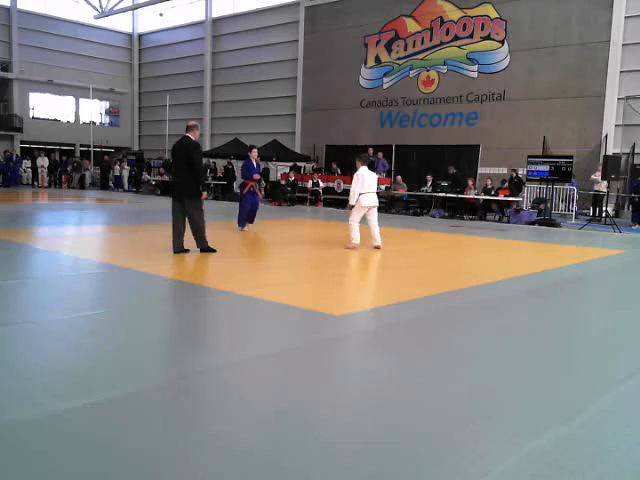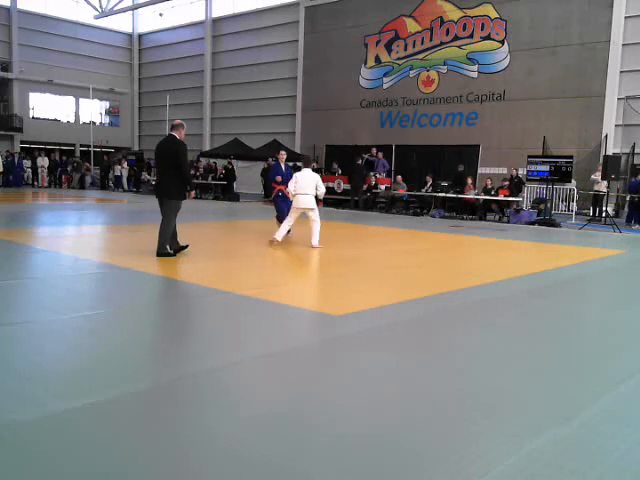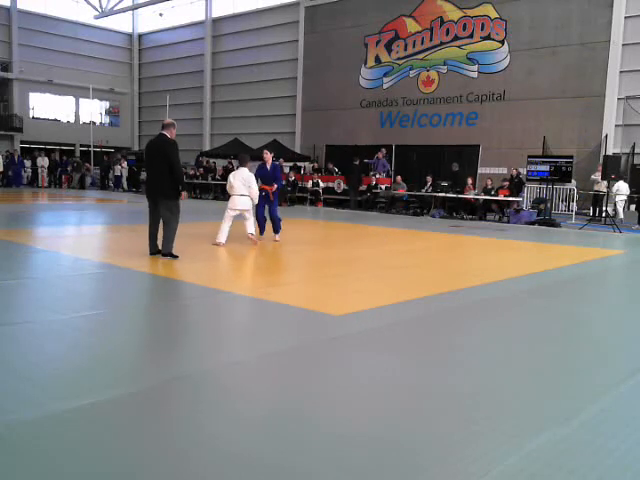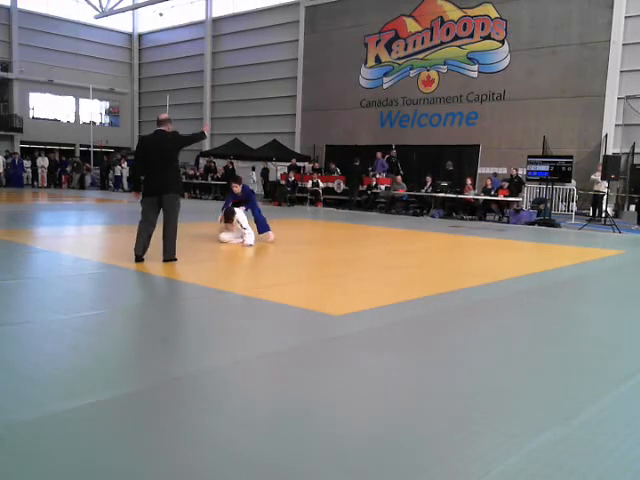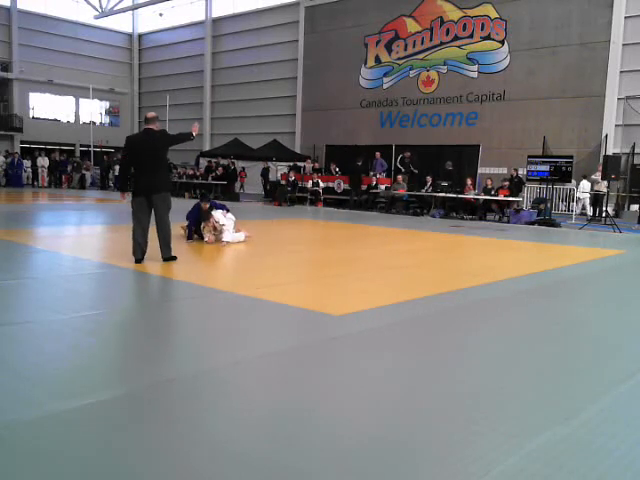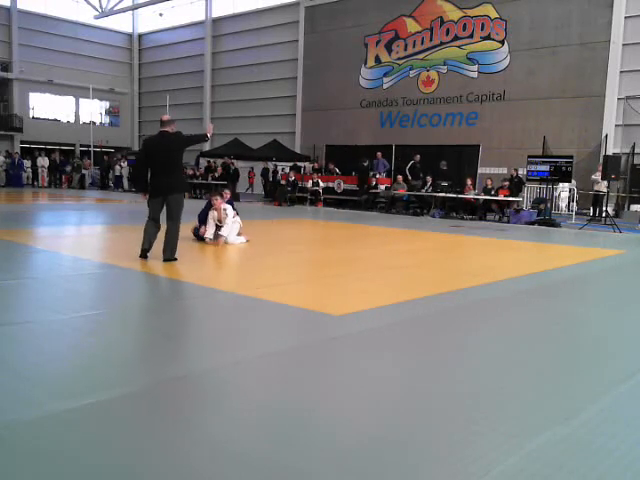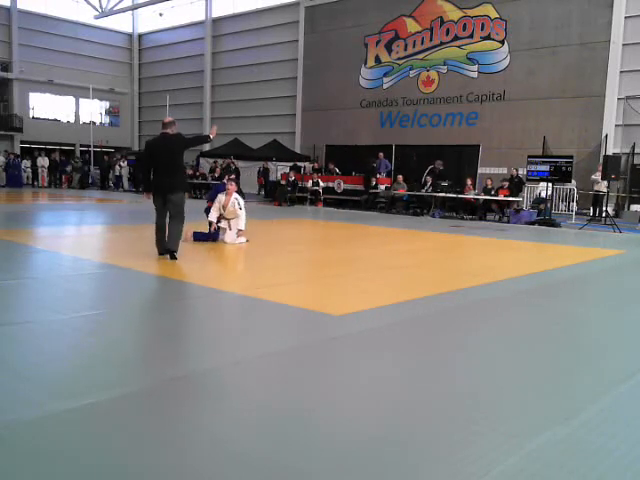
dt=0.7s
person 1, frame 1
left shoulder: (176, 145)
right shoulder: (194, 146)
left elbow: (175, 166)
right elbow: (199, 169)
right wrist: (203, 189)
left hip: (177, 188)
right hip: (191, 189)
left knee: (178, 218)
right knee: (196, 217)
left ankle: (178, 247)
right ankle: (203, 245)
person 1, frame 2
left shoulder: (160, 144)
right shoulder: (179, 145)
left elbow: (158, 166)
right elbow: (185, 168)
right wrist: (190, 188)
left hip: (161, 187)
right hip: (173, 188)
left knee: (169, 217)
right knee: (169, 218)
left ankle: (174, 245)
right ankle: (162, 249)
person 1, frame 3
left shoulder: (150, 144)
right shoulder: (171, 143)
left elbow: (149, 165)
right elbow: (176, 167)
right wrist: (182, 187)
left hip: (151, 187)
right hip: (167, 188)
left knee: (154, 218)
right knee: (171, 218)
left ankle: (153, 248)
right ankle: (167, 250)
person 1, frame 4
left shoulder: (144, 141)
right shoulder: (174, 138)
left elbow: (137, 165)
right elbow: (191, 138)
left wrist: (136, 187)
right wrist: (204, 132)
left hip: (150, 187)
right hip: (170, 187)
left knee: (147, 220)
right knee: (170, 221)
left ankle: (139, 253)
right ankle: (169, 255)
person 1, frame 5
left shoulder: (131, 140)
right shoulder: (162, 137)
left elbow: (125, 165)
right elbow: (178, 138)
left wrist: (123, 187)
right wrist: (192, 133)
left hip: (140, 187)
right hip: (160, 186)
left knee: (140, 222)
right knee: (163, 220)
left ankle: (138, 255)
right ankle: (166, 254)
person 1, frame 6
left shoulder: (148, 142)
right shoulder: (178, 139)
left elbow: (141, 167)
right elbow: (194, 139)
left wrist: (144, 188)
right wrist: (207, 135)
left hip: (156, 187)
right hip: (175, 187)
left knee: (153, 219)
right knee: (173, 221)
left ankle: (145, 247)
right ankle: (169, 254)
person 1, frame 7
left shoulder: (151, 143)
right shoulder: (178, 140)
left elbow: (146, 168)
right elbow: (195, 140)
left wrist: (147, 188)
right wrist: (210, 136)
left hip: (158, 187)
right hip: (176, 186)
left knee: (161, 217)
right knee: (176, 218)
left ankle: (161, 248)
right ankle: (171, 247)
